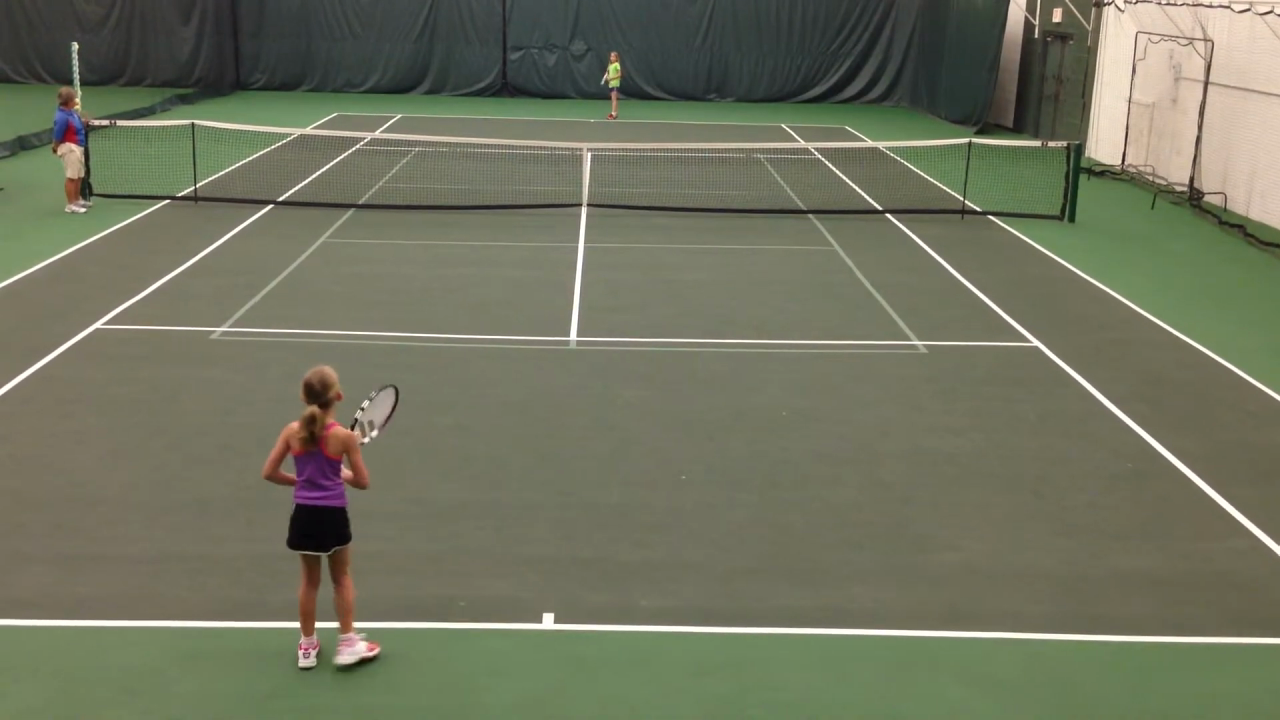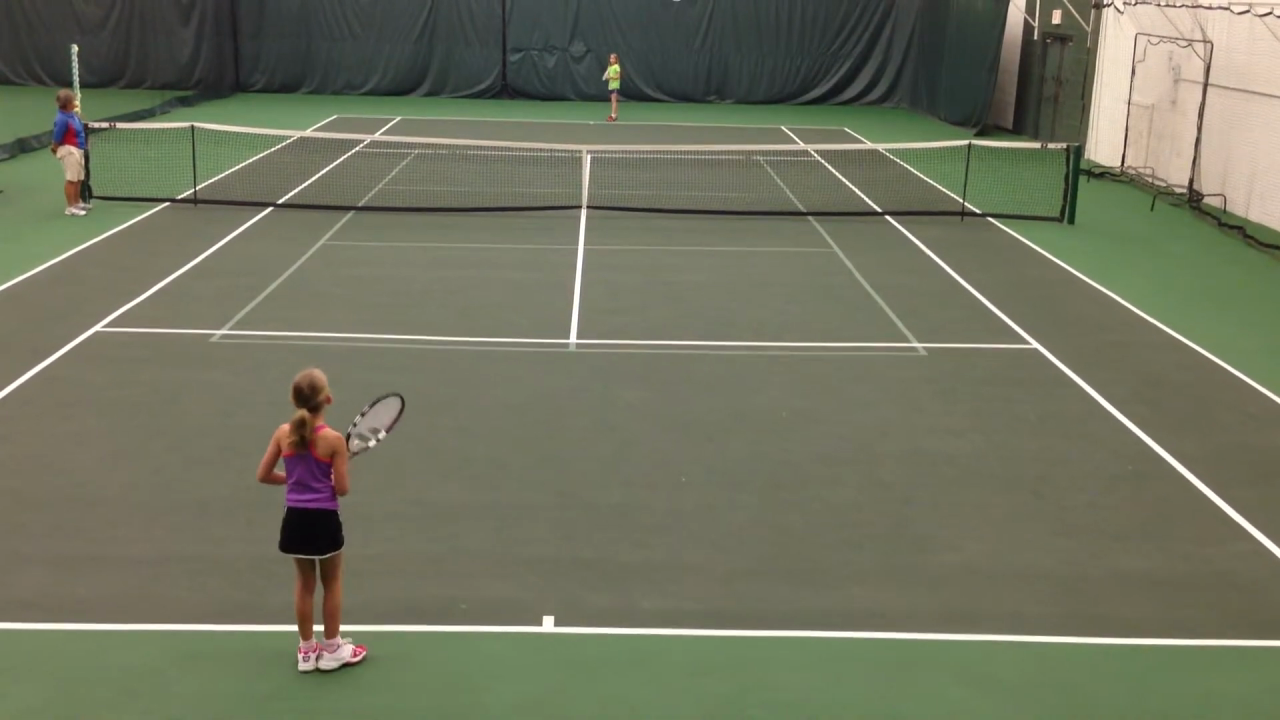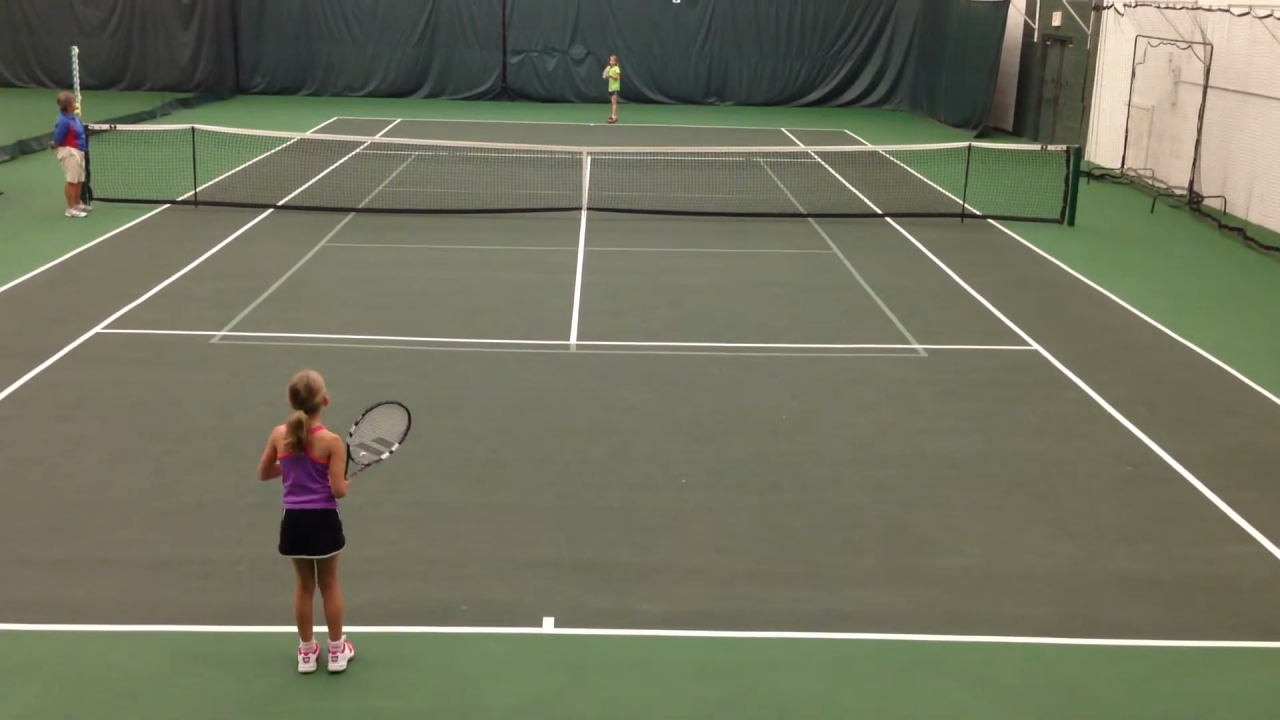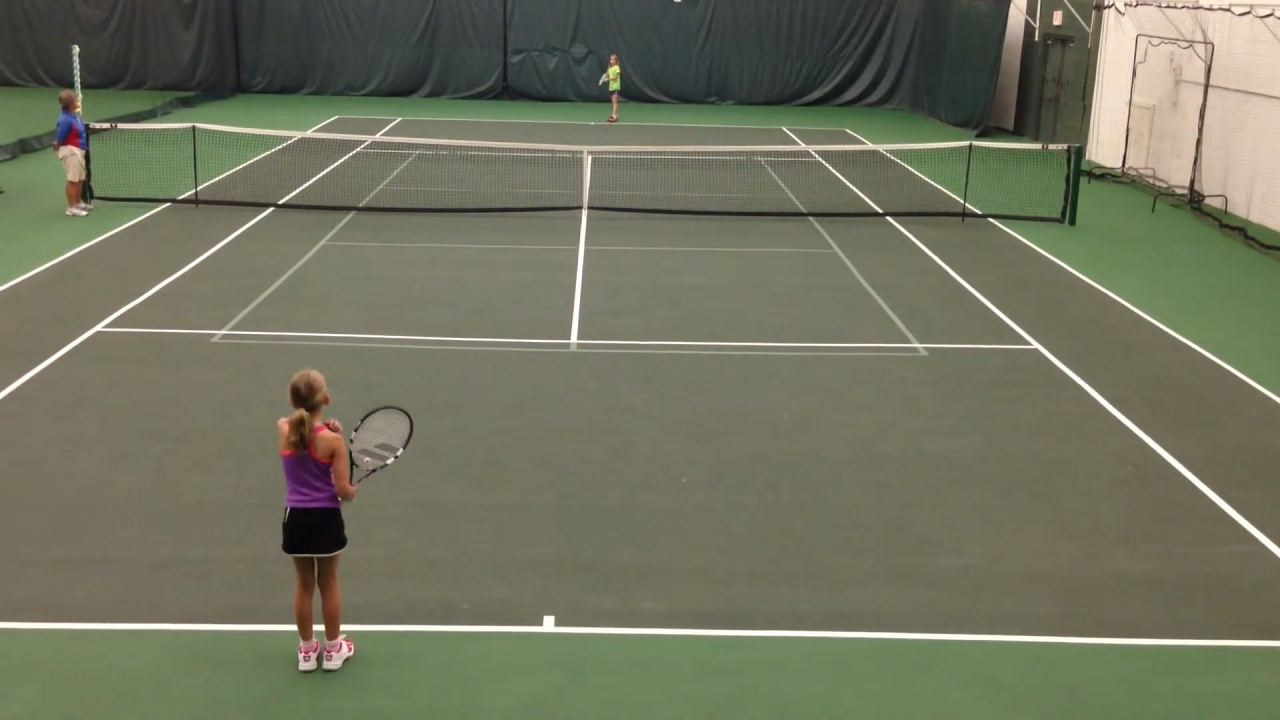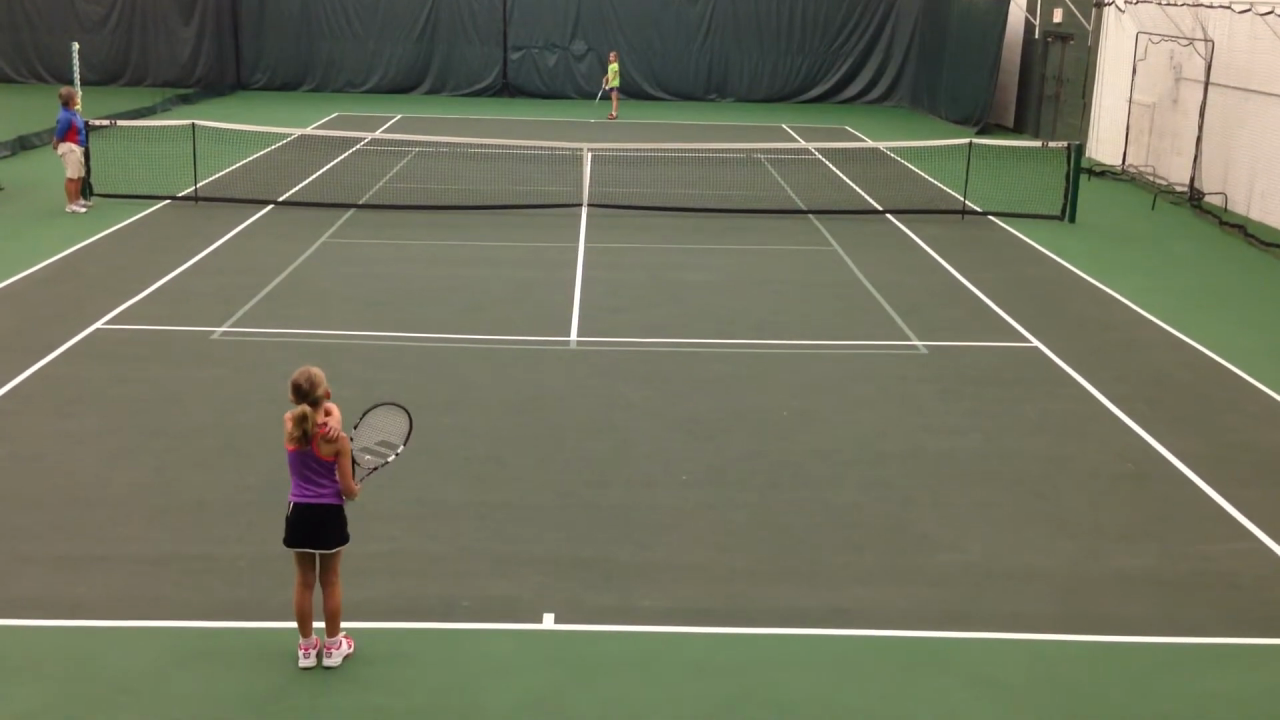
dt=0.2s
person 1, frame 1
left shoulder: (293, 431)
right shoulder: (345, 436)
left elbow: (268, 473)
right elbow: (362, 482)
left hip: (303, 515)
right hip: (333, 516)
left knee: (310, 580)
right knee: (342, 579)
left ankle: (308, 647)
right ankle: (347, 644)
person 1, frame 2
left shoulder: (283, 434)
right shoulder: (334, 439)
left elbow: (263, 476)
right elbow: (342, 489)
left hip: (295, 519)
right hip: (324, 519)
left knee: (305, 583)
right knee: (332, 584)
left ankle: (306, 651)
right ankle: (332, 649)
person 1, frame 3
left shoulder: (279, 435)
right shoulder: (332, 441)
left elbow: (264, 474)
right elbow: (338, 491)
right wrist: (346, 485)
left hip: (294, 520)
right hip: (323, 520)
left knee: (304, 585)
right knee: (329, 584)
left ankle: (307, 651)
right ankle: (338, 651)
person 1, frame 4
left shoulder: (283, 429)
right shoulder: (334, 441)
right elbow: (343, 492)
right wrist: (353, 491)
left hip: (296, 519)
right hip: (326, 519)
left knee: (304, 585)
right knee: (329, 584)
left ankle: (307, 650)
right ankle: (333, 649)
person 1, frame 5
left shoulder: (289, 424)
right shoulder: (338, 440)
left elbow: (329, 408)
right elbow: (348, 490)
left wrist: (332, 421)
right wrist: (355, 491)
left hip: (299, 514)
right hip: (329, 515)
left knee: (304, 582)
right knee: (330, 581)
left ankle: (306, 647)
right ankle: (332, 646)
